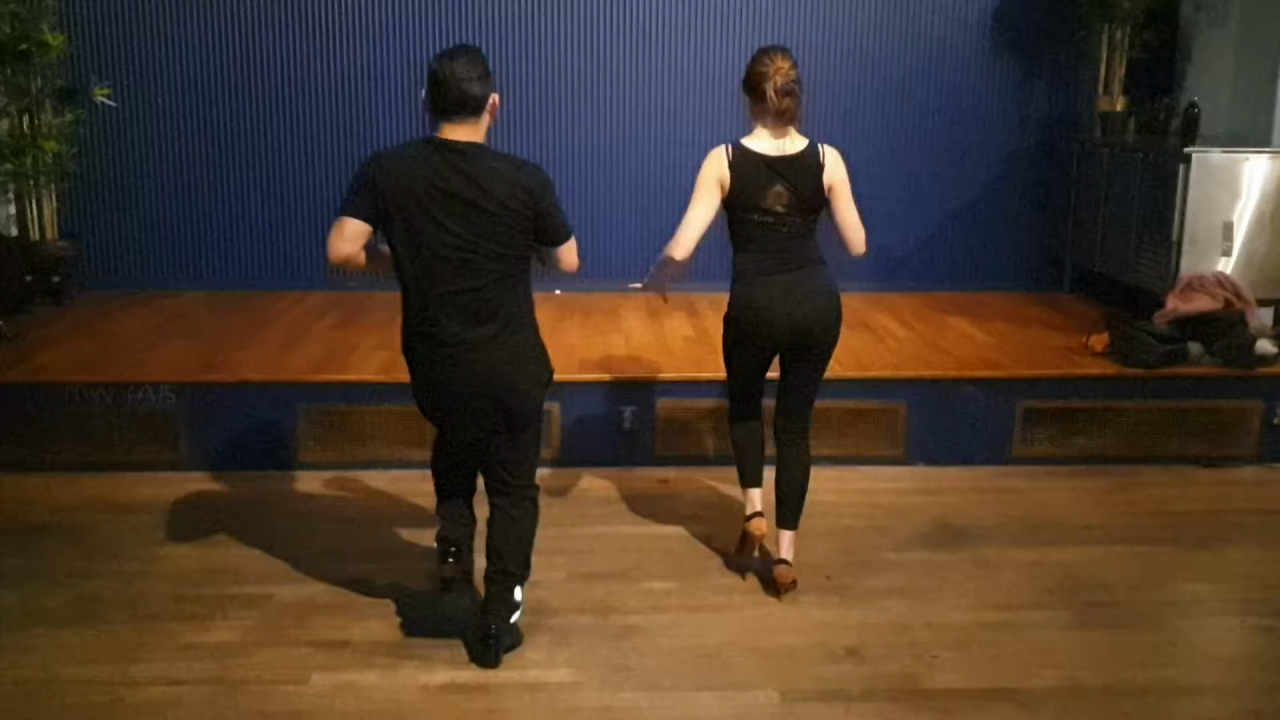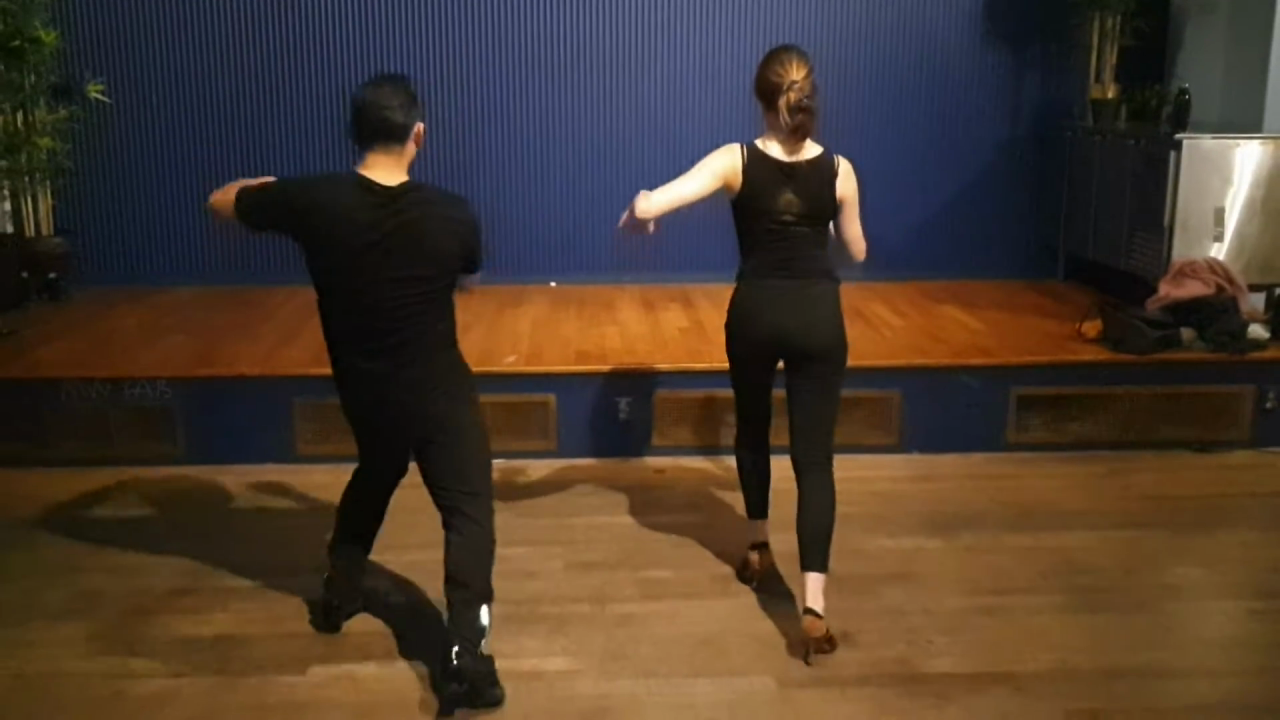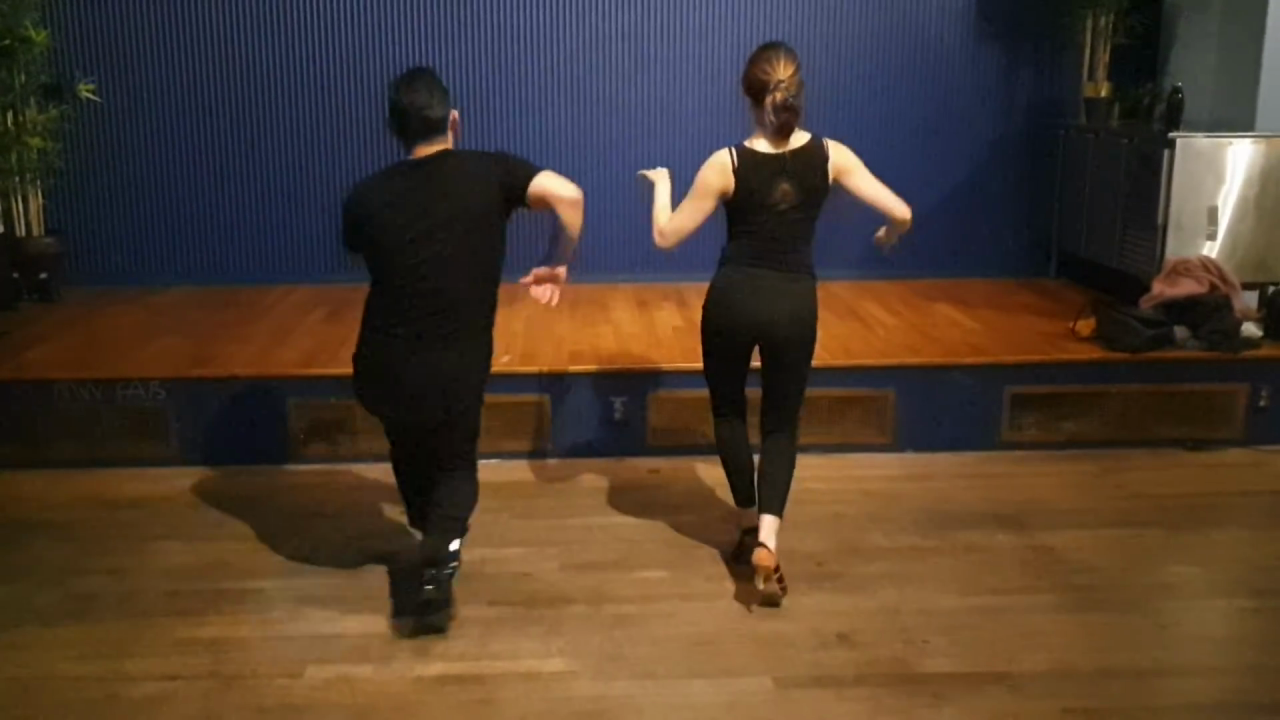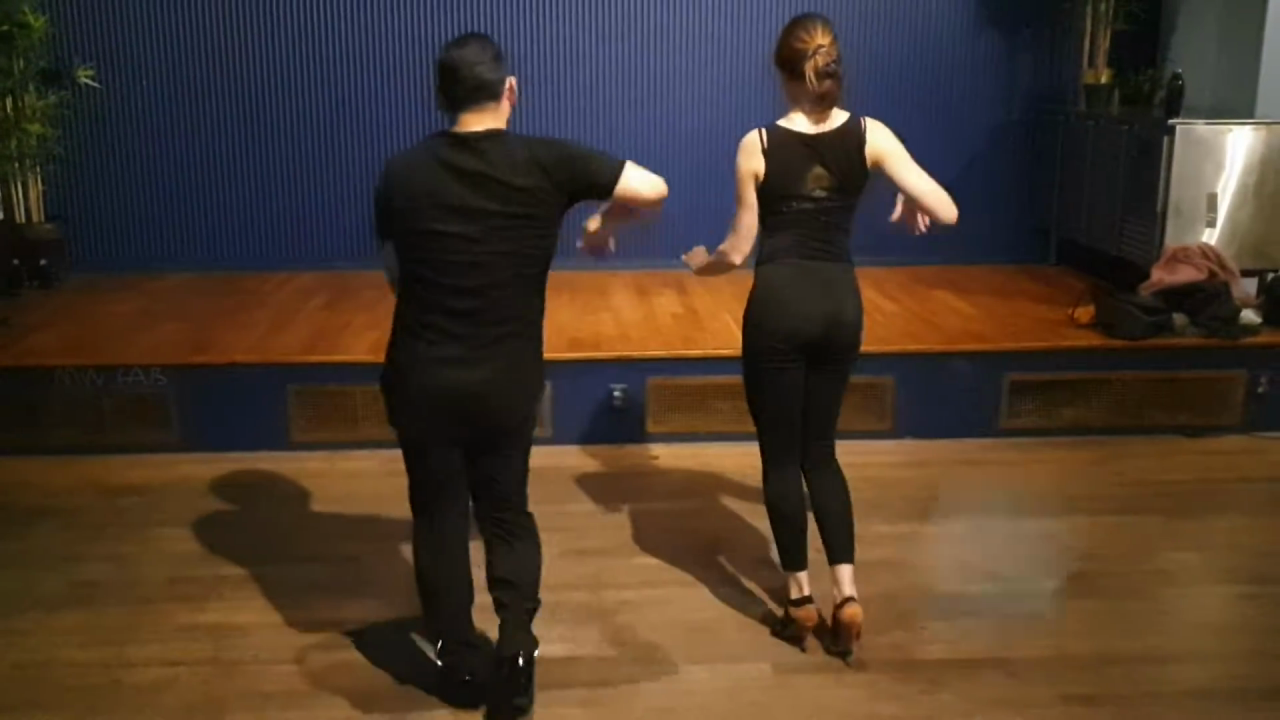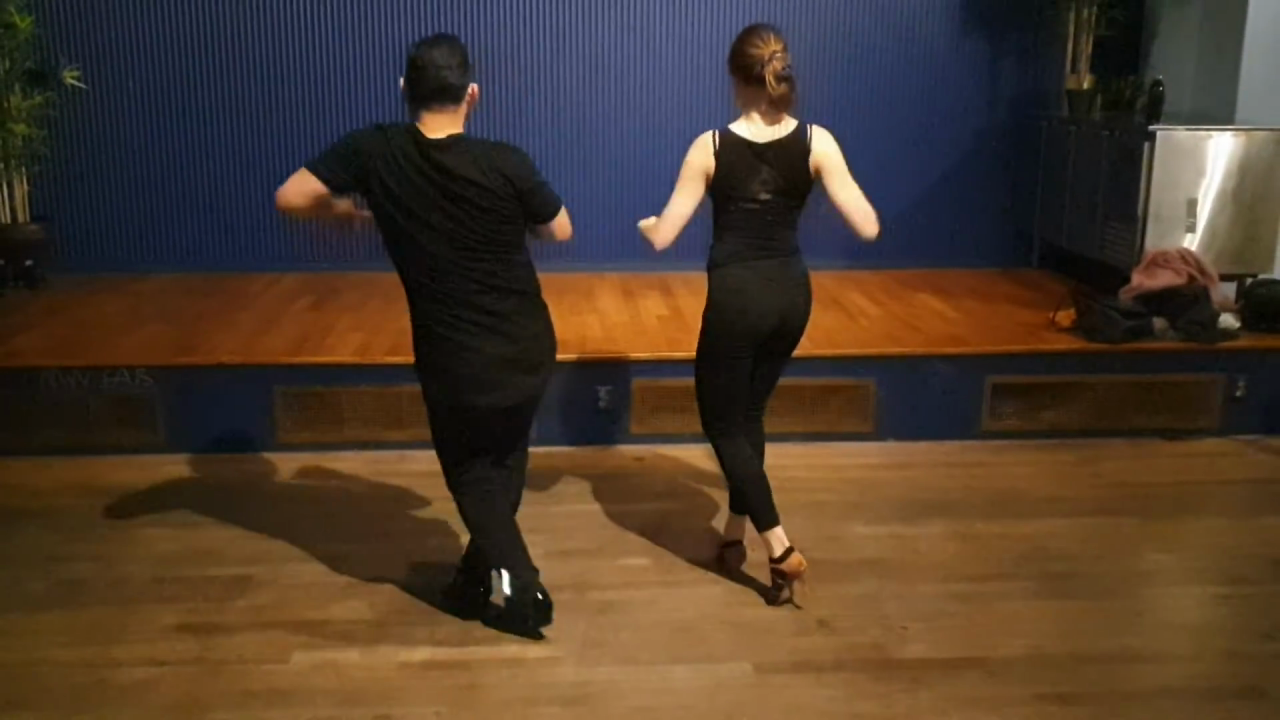
dt=1s
person 1, frame 1
left shoulder: (386, 169)
right shoulder: (525, 179)
left elbow: (341, 252)
right elbow: (568, 262)
left hip: (434, 366)
right hip: (511, 364)
left knee: (456, 446)
right knee: (512, 487)
left ankle: (451, 549)
right ankle: (497, 625)
person 1, frame 2
left shoulder: (309, 197)
right shoulder: (448, 213)
left elbow: (221, 202)
left wrist: (275, 185)
left hip: (364, 393)
right hip: (437, 394)
left knee: (375, 473)
right knee: (469, 516)
left ankle: (339, 594)
right ankle: (465, 656)
person 1, frame 3
left shoulder: (364, 198)
right shoulder: (488, 172)
right elbow: (567, 195)
right wrist: (558, 265)
left hip: (384, 367)
right hip: (456, 369)
left knee: (412, 459)
right knee: (455, 470)
left ankle: (436, 552)
right ankle: (436, 571)
person 1, frame 4
left shoulder: (404, 173)
right shoulder: (550, 160)
right elbow: (649, 192)
right wrist: (606, 226)
left hip: (424, 379)
right hip: (508, 380)
left knee: (437, 521)
right knee: (507, 514)
left ankle: (456, 661)
right ankle: (514, 660)
person 1, frame 5
left shoulder: (371, 150)
right shoulder: (506, 163)
left elbow: (291, 199)
right elbow: (559, 232)
left wrist: (344, 206)
left hip: (450, 358)
right hip: (525, 347)
left knee: (468, 468)
right knee: (505, 460)
left ankle: (524, 591)
right ankle: (480, 575)
person 2, frame 1
left shoulder: (724, 161)
right shoulder: (827, 161)
left elbow: (681, 249)
right elbow: (857, 245)
left wrist: (659, 274)
left hip: (755, 306)
right hip: (816, 303)
left knee: (744, 404)
right knee: (796, 420)
left ankle: (755, 512)
right ankle: (786, 560)
person 2, frame 2
left shoulder: (733, 161)
right shoulder: (837, 171)
left elbow: (649, 209)
right elbow: (856, 253)
left wrist: (638, 205)
left hip: (754, 315)
right hip: (819, 317)
left knee: (752, 428)
right knee: (815, 459)
left ankle: (756, 545)
right ankle: (814, 606)
person 2, frame 3
left shoulder: (724, 164)
right shoulder: (829, 156)
left elbow: (666, 236)
right elbow: (901, 214)
left wrist: (661, 187)
right wrist: (891, 233)
left hip: (734, 302)
right hip: (796, 305)
left knee: (729, 414)
right knee: (781, 426)
left ankle: (752, 527)
right ankle: (766, 542)
person 2, frame 4
left shoulder: (759, 146)
right shoulder: (871, 137)
left elbow: (738, 252)
right elbow: (947, 210)
left wrist: (702, 259)
right wrist: (909, 204)
left hip: (778, 304)
right hip: (840, 304)
left knee: (784, 457)
right knee: (820, 446)
left ankle: (800, 601)
right ankle: (846, 592)
person 2, frame 5
left shoulder: (711, 146)
right shoulder: (816, 144)
left elbow: (665, 236)
right elbow: (867, 227)
left wrist: (647, 223)
right wrist: (810, 197)
left hip: (735, 298)
right hip: (792, 295)
left knee: (723, 424)
right knee: (747, 416)
left ankle: (782, 548)
right ankle: (735, 532)
